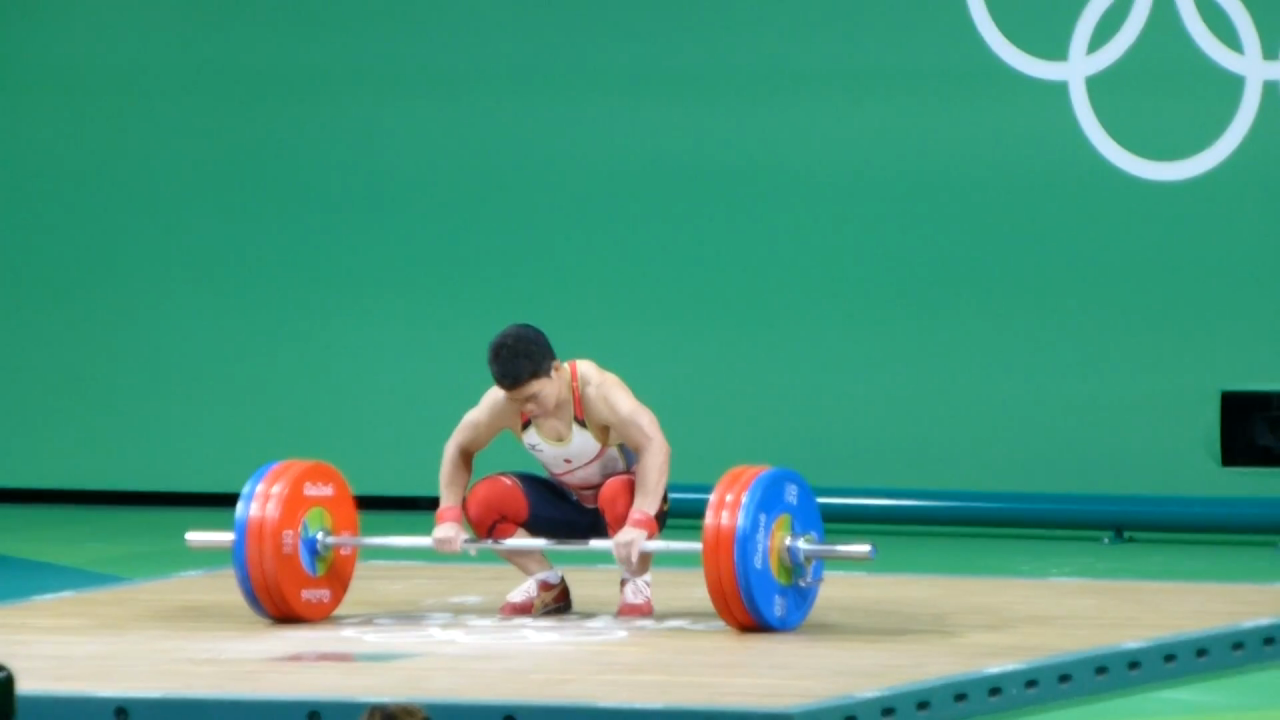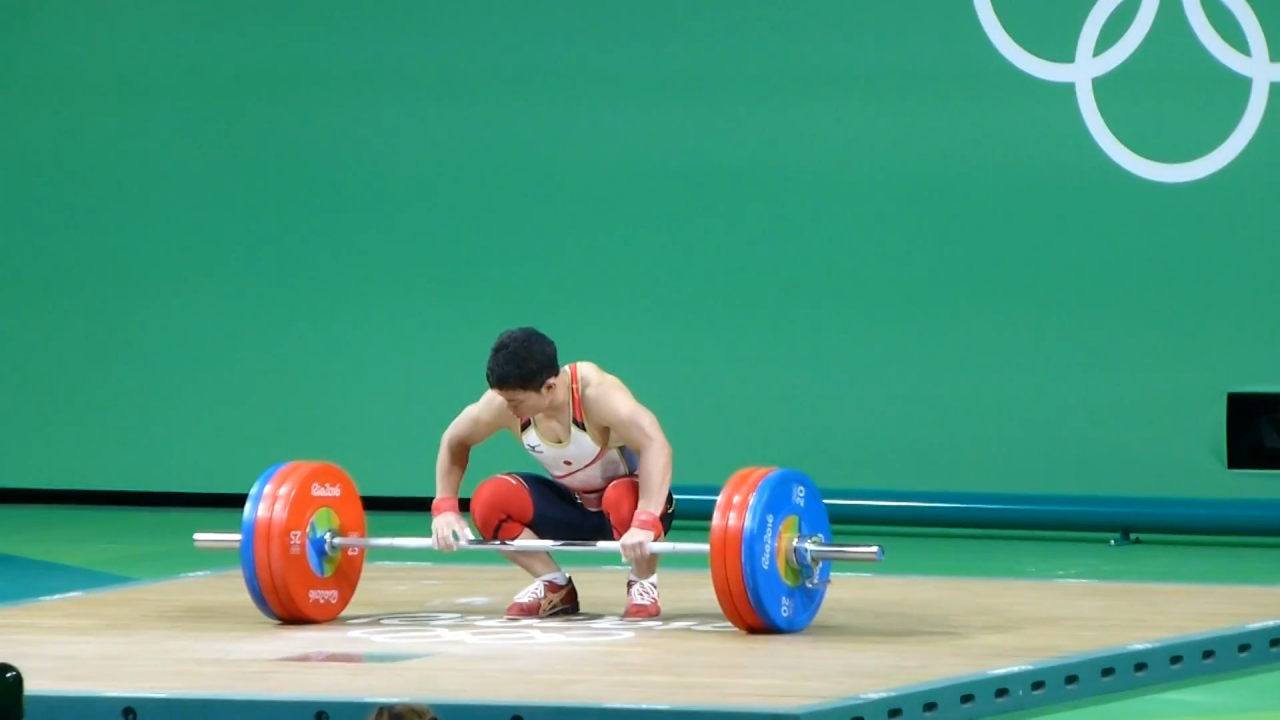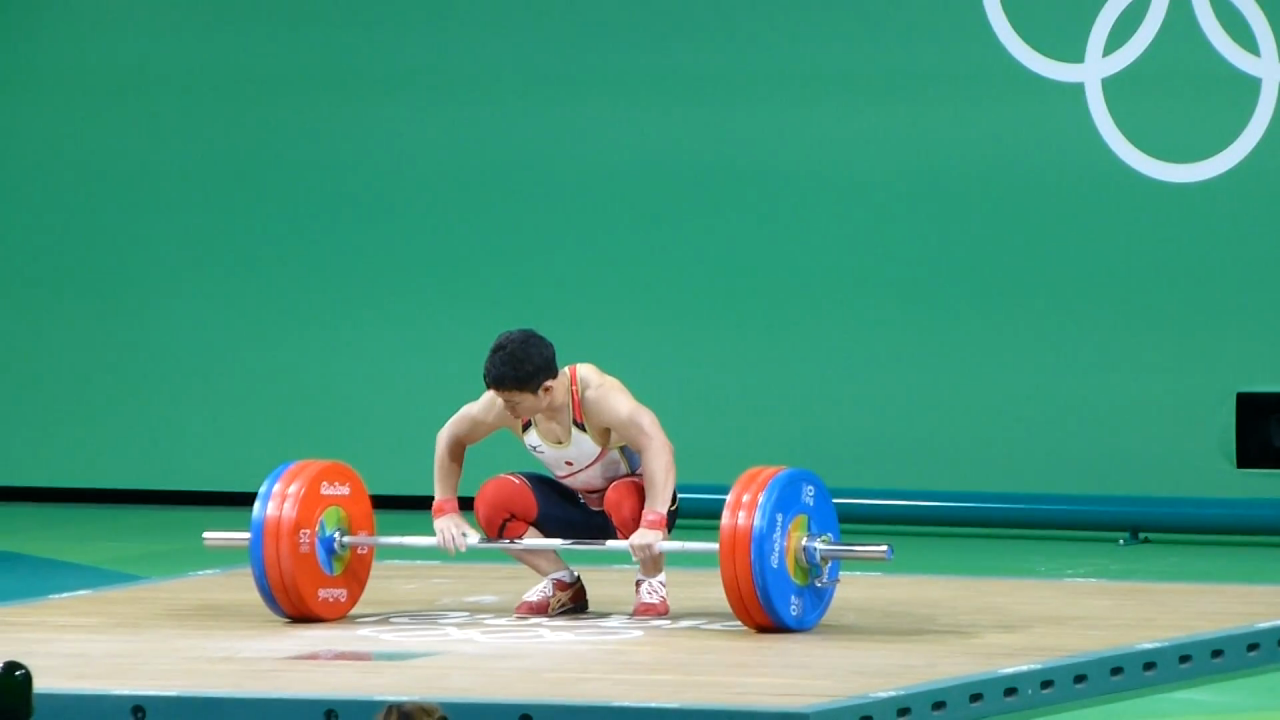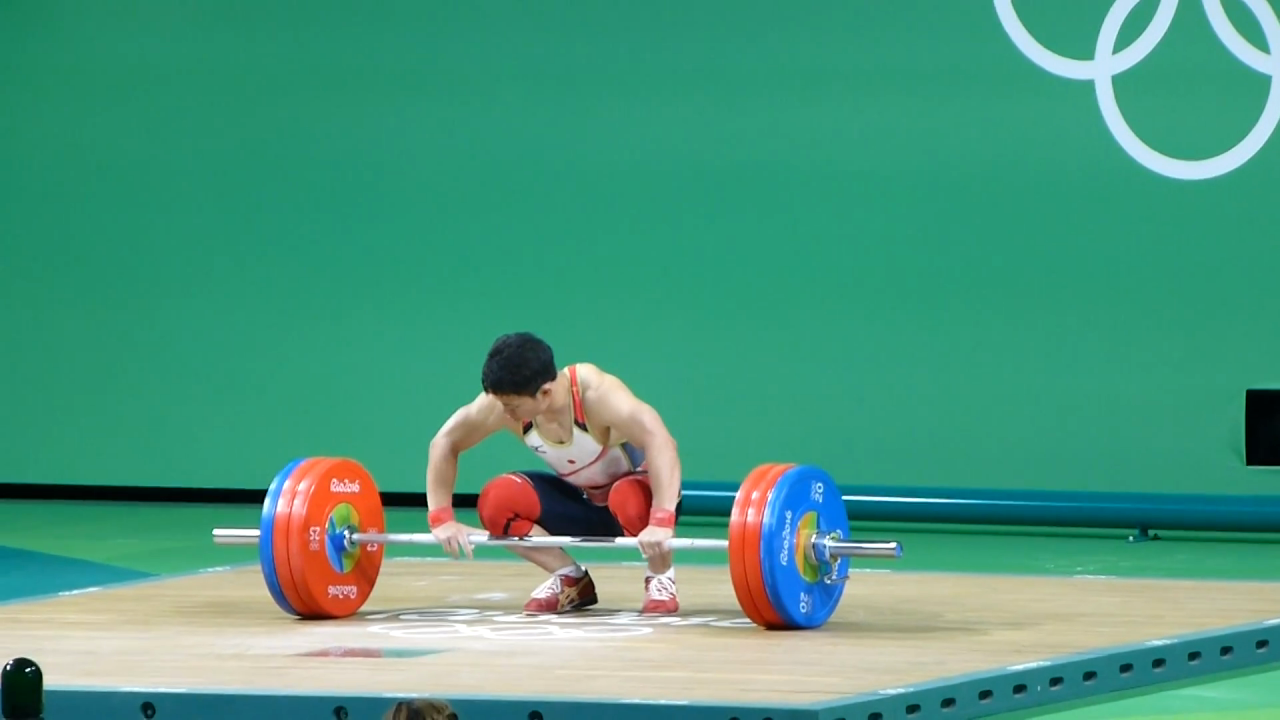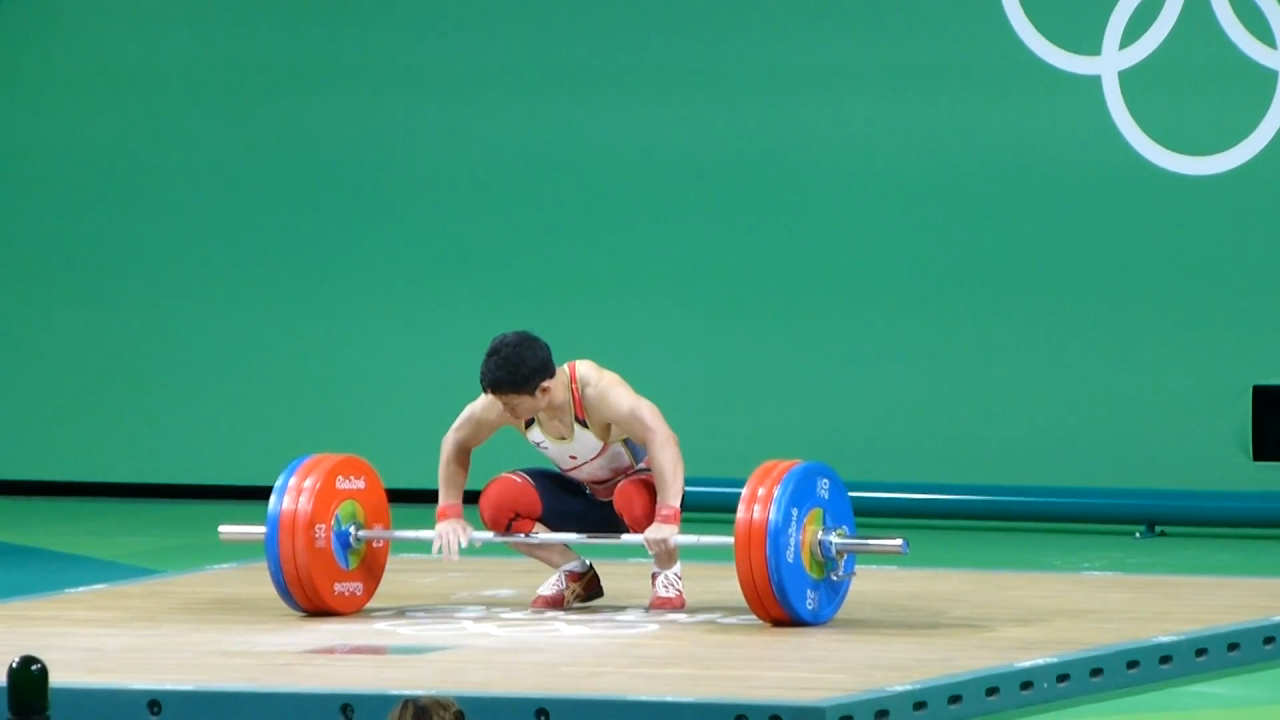
dt=0.2s
person 1, frame 1
left shoulder: (596, 389)
right shoulder: (505, 401)
left elbow: (655, 447)
right elbow: (460, 448)
left wrist: (638, 523)
right wrist: (449, 517)
left hip: (623, 501)
right hip: (570, 506)
left knee: (618, 494)
right knee: (484, 500)
left ankle: (637, 582)
right ankle: (548, 584)
person 1, frame 2
left shoulder: (597, 391)
right shoulder: (502, 402)
left elbow: (657, 447)
right elbow: (455, 440)
left wrist: (644, 523)
right wrist: (445, 508)
left hip: (629, 502)
right hip: (575, 508)
left knee: (622, 498)
right knee: (489, 500)
left ankle: (643, 583)
right ankle: (555, 586)
person 1, frame 3
left shoulder: (596, 393)
right shoulder: (501, 401)
left elbow: (658, 446)
right elbow: (450, 438)
left wrist: (653, 524)
right wrist: (445, 510)
left hip: (630, 501)
right hip: (579, 507)
left knee: (625, 499)
right knee: (493, 500)
left ankle: (651, 582)
right ankle: (563, 583)
person 1, frame 4
left shoulder: (597, 392)
right shoulder: (500, 403)
left elbow: (661, 443)
right elbow: (444, 443)
left wrist: (662, 521)
right wrist: (442, 518)
left hip: (637, 492)
right hip: (583, 503)
left knee: (628, 498)
right knee: (497, 501)
left ankle: (660, 578)
right ankle: (571, 579)
person 1, frame 5
left shoulder: (596, 389)
right shoulder: (504, 399)
left elbow: (663, 439)
right elbow: (456, 442)
left wrist: (666, 518)
right wrist: (450, 514)
left hip: (640, 484)
right hip: (587, 498)
left knee: (634, 499)
right knee: (498, 500)
left ankle: (667, 573)
right ankle: (576, 573)
